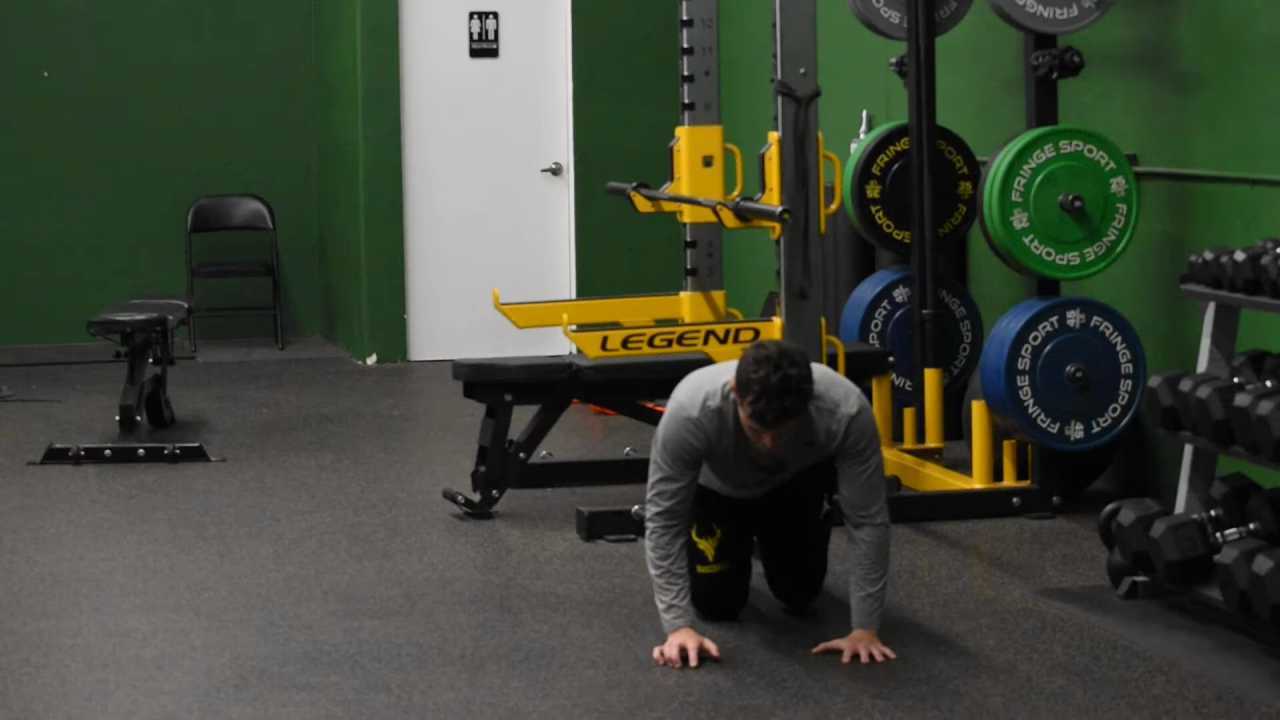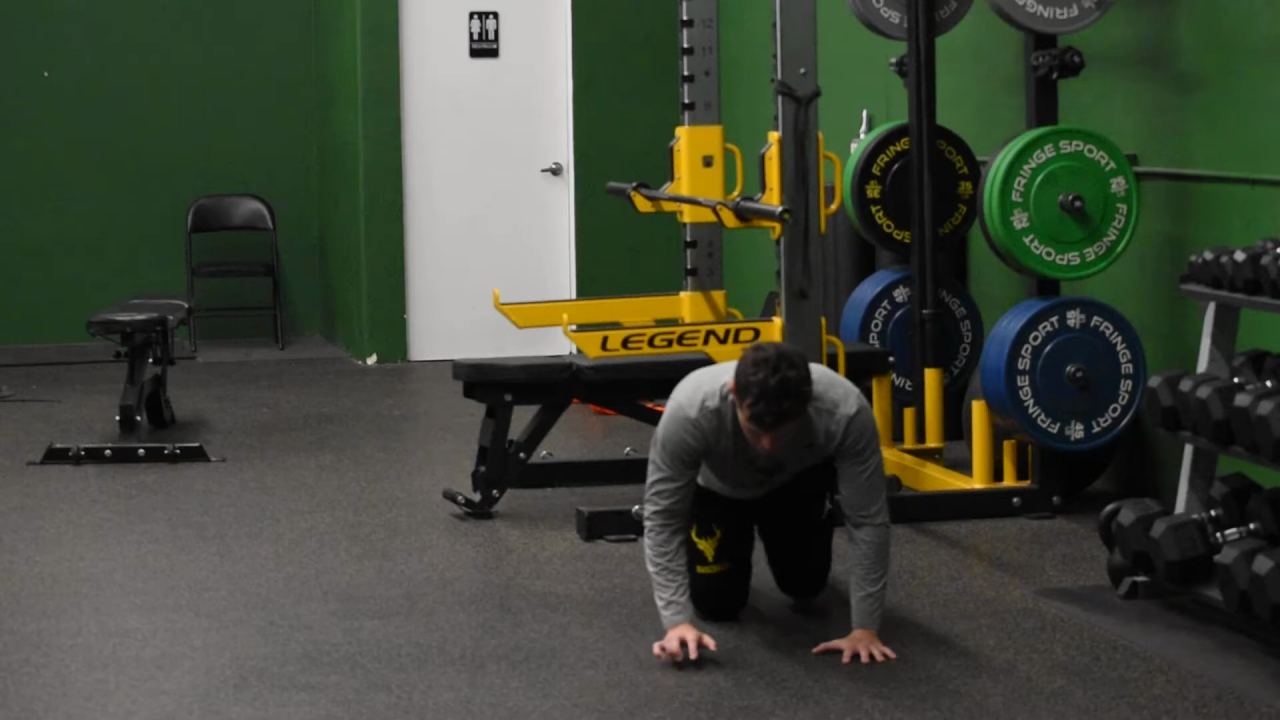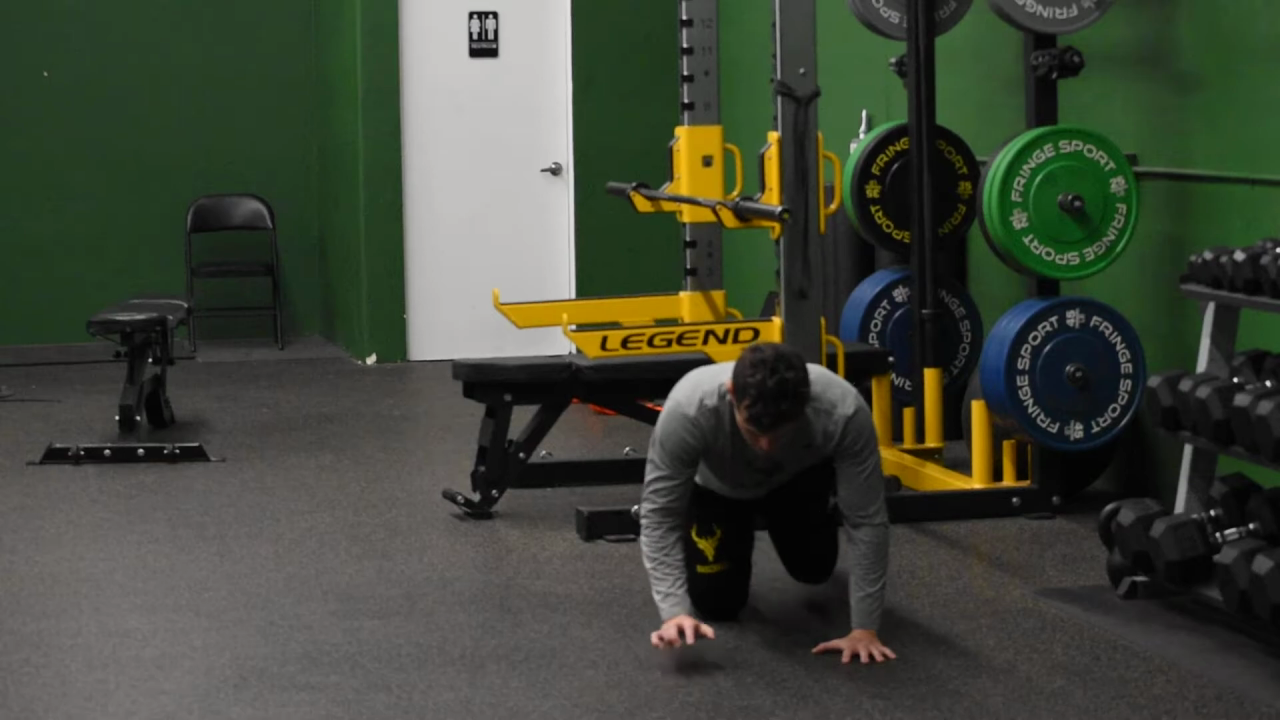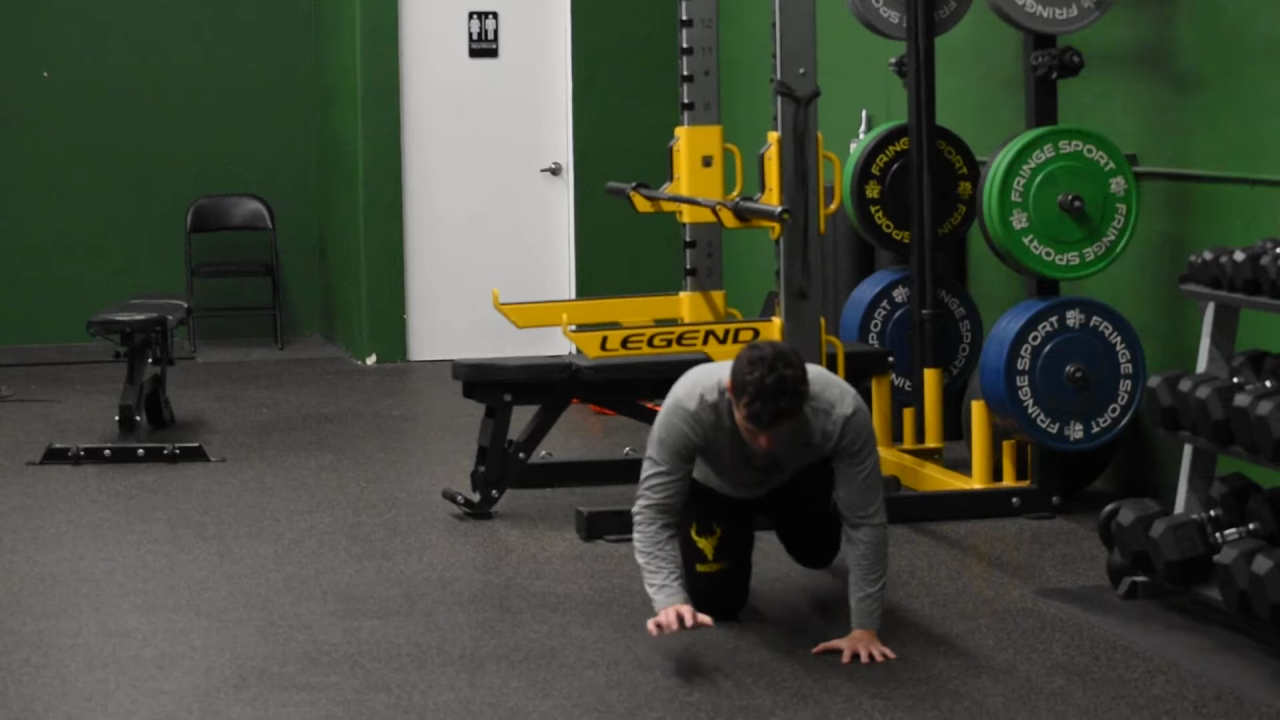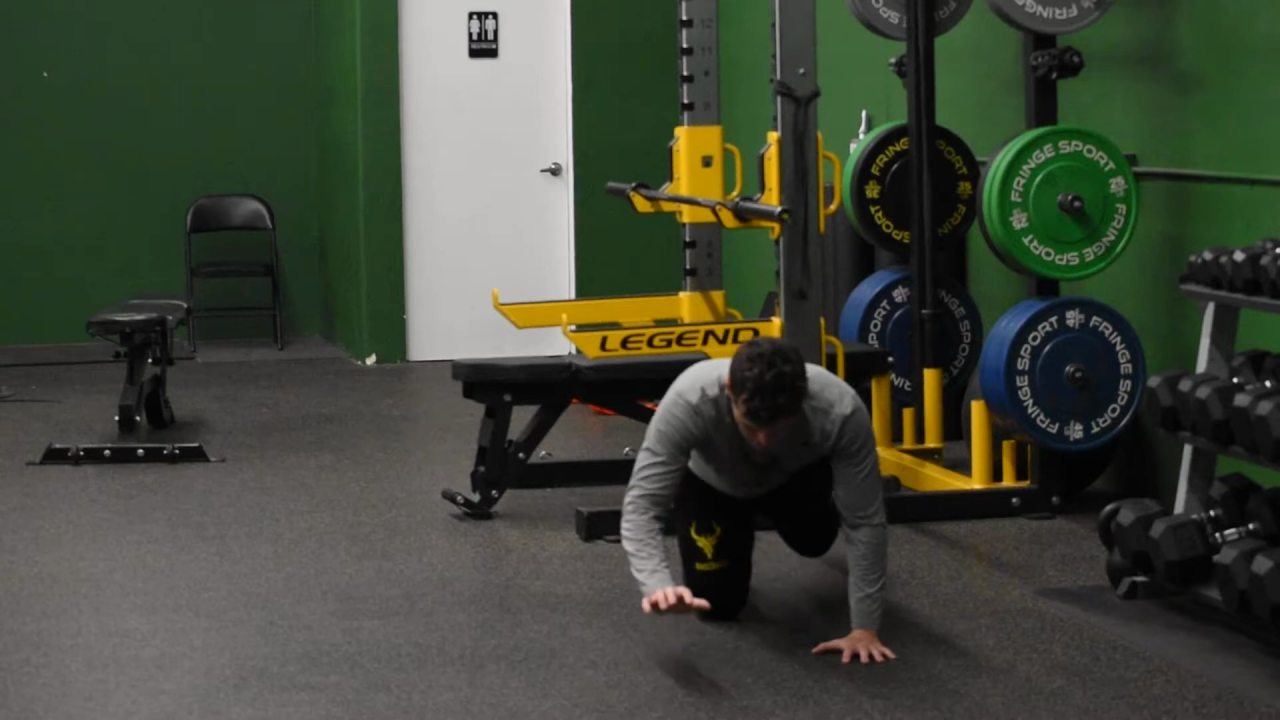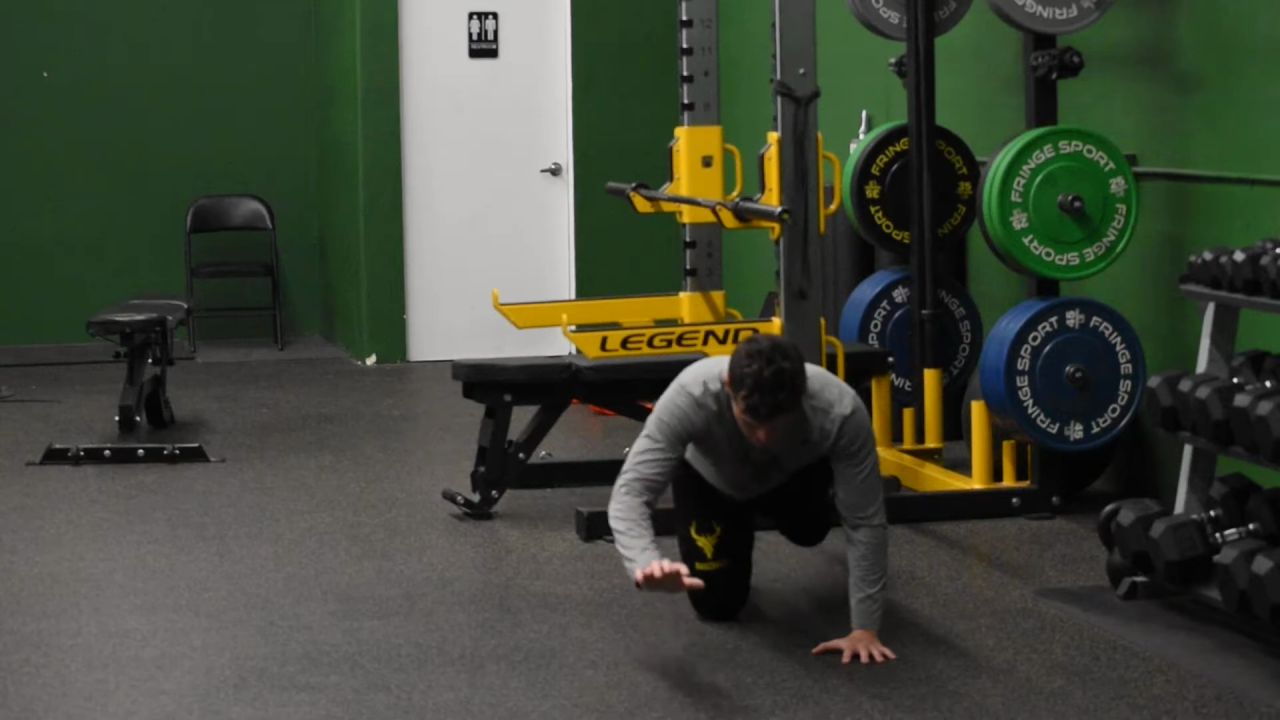
dt=0.1s
person 1, frame 1
left shoulder: (846, 411)
right shoulder: (691, 409)
left elbow: (868, 520)
right elbow: (664, 517)
left wrist: (865, 628)
right wrist: (678, 622)
left hip: (797, 479)
right hip: (714, 483)
left knee: (798, 595)
right knee: (717, 604)
person 1, frame 2
left shoulder: (845, 412)
right shoulder: (690, 410)
left elbow: (868, 520)
right elbow: (662, 516)
left wrist: (865, 628)
right wrist: (678, 619)
left knee: (803, 588)
right knee: (717, 604)
person 1, frame 3
left shoulder: (843, 412)
right shoulder: (689, 409)
left elbow: (867, 521)
right elbow: (658, 514)
left wrist: (864, 628)
right wrist: (675, 608)
left knee: (812, 570)
right knee: (718, 602)
person 1, frame 4
left shoulder: (842, 412)
right shoulder: (690, 404)
left elbow: (866, 521)
right elbow: (653, 511)
left wrist: (864, 628)
right wrist: (670, 599)
left knee: (817, 555)
right knee: (717, 602)
person 1, frame 5
left shoulder: (841, 412)
right shoulder: (691, 400)
left elbow: (865, 521)
right elbow: (641, 502)
left wrist: (864, 628)
right wrist: (657, 582)
right hip: (710, 477)
left knee: (814, 542)
right knee: (720, 602)
person 1, frame 6
left shoulder: (840, 412)
right shoulder: (692, 395)
left elbow: (864, 521)
right elbow: (632, 490)
left wrist: (865, 628)
right wrist: (646, 562)
right hip: (709, 478)
left knee: (810, 532)
right knee: (718, 603)
